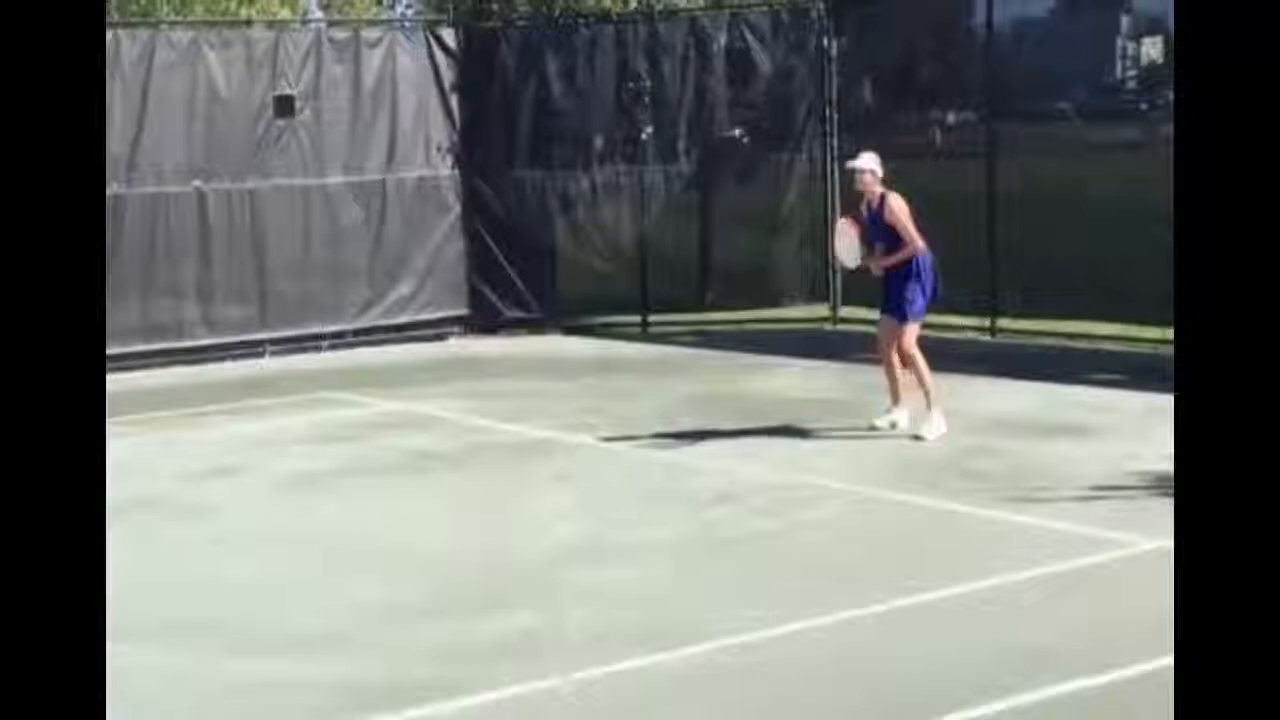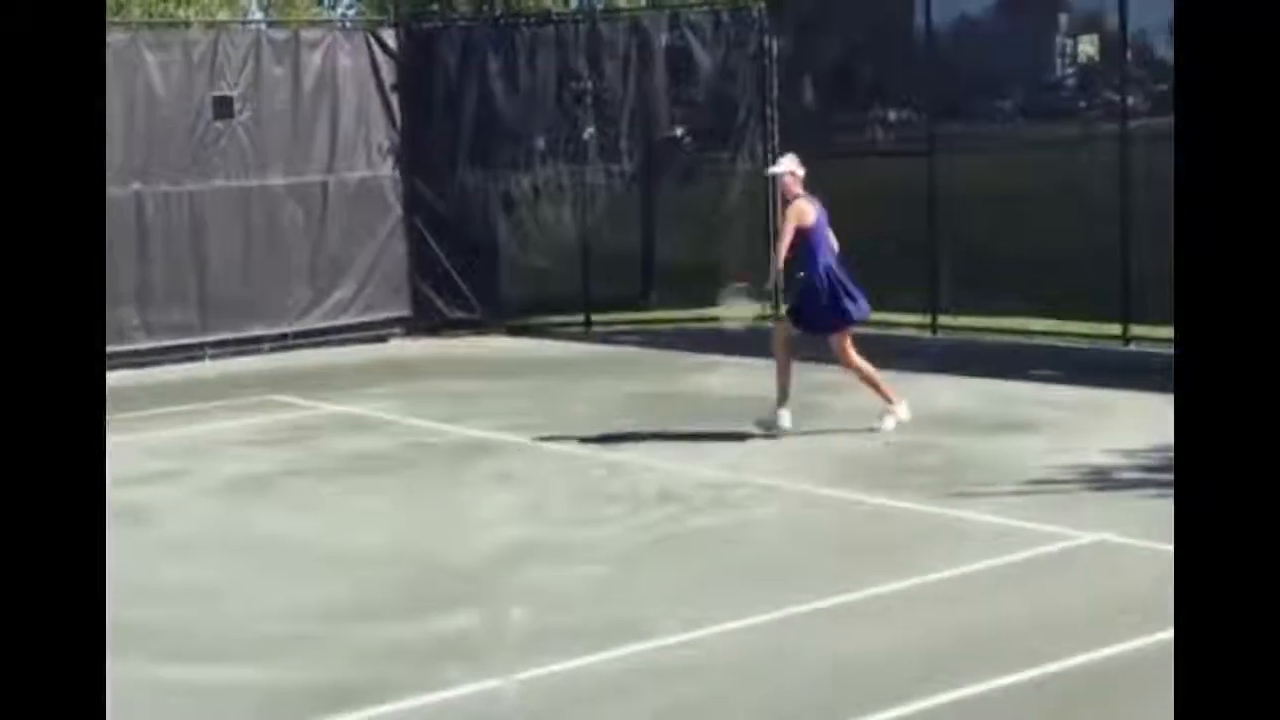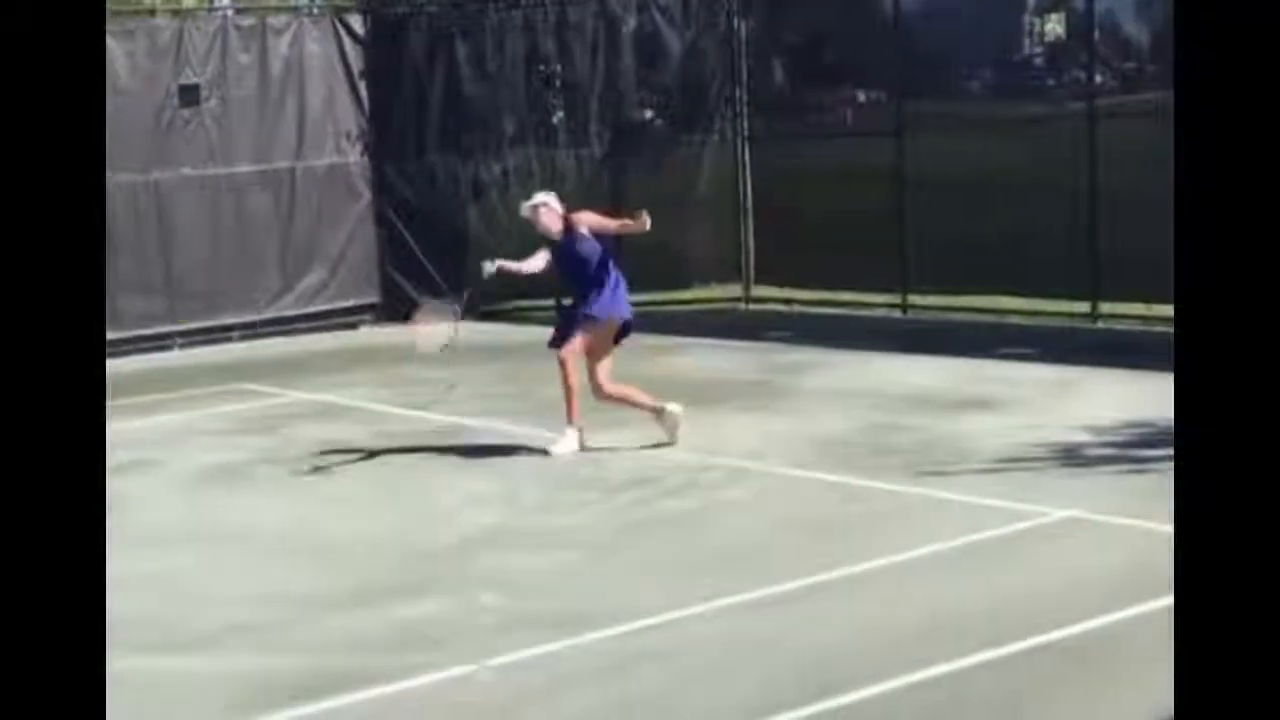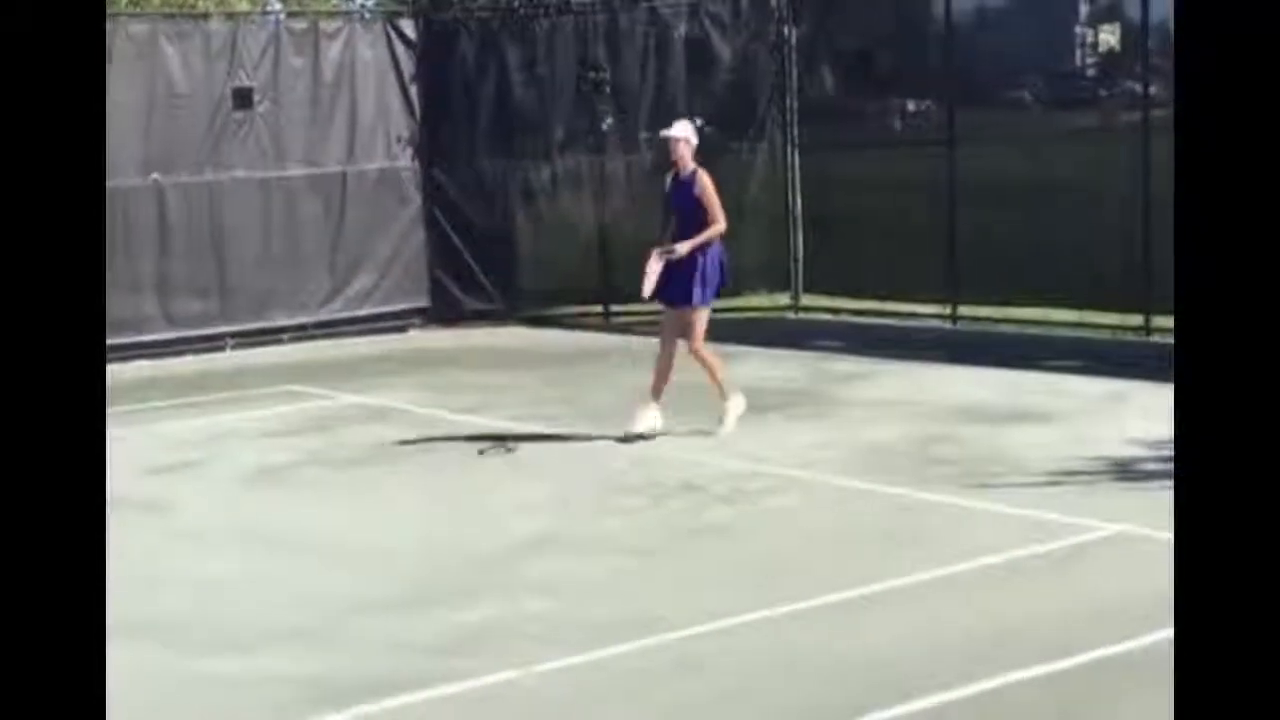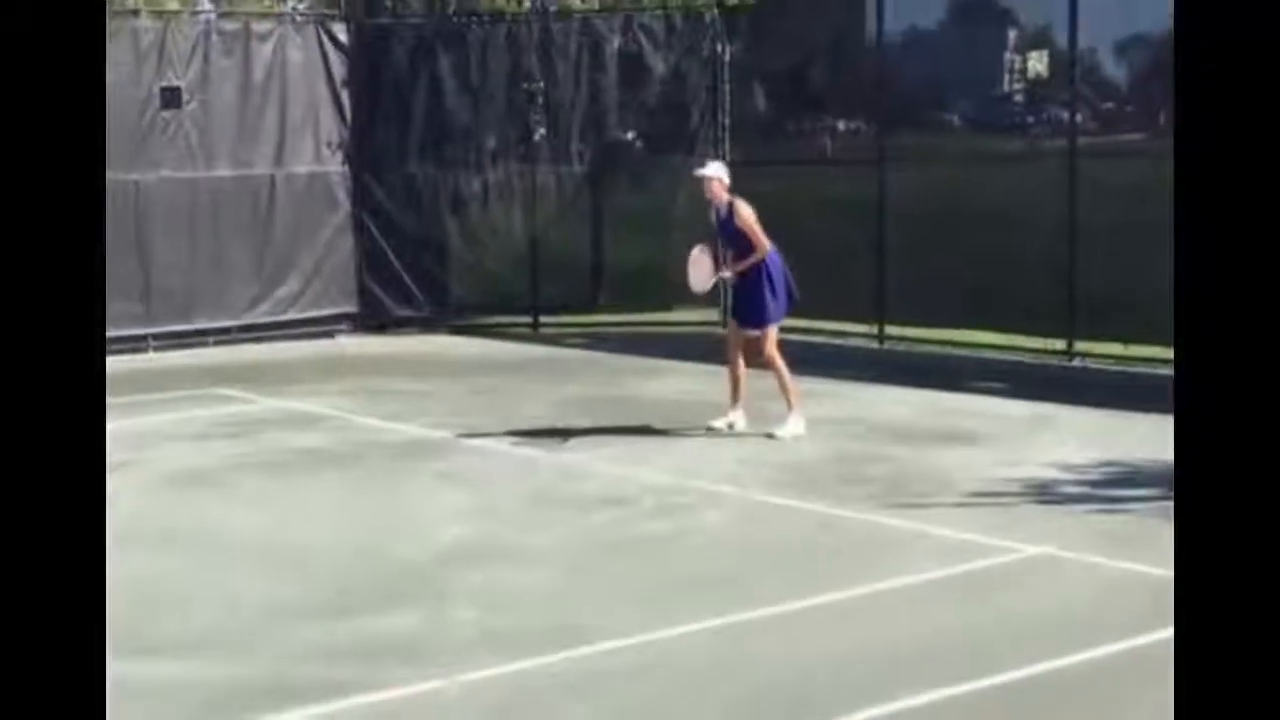
dt=1s
person 1, frame 1
left shoulder: (892, 203)
right shoulder: (865, 207)
left elbow: (917, 245)
left wrist: (885, 261)
right wrist: (874, 260)
left hip: (915, 273)
right hip: (894, 276)
left knee: (906, 344)
right knee: (885, 344)
left ankle: (935, 414)
right ankle: (898, 410)
person 1, frame 2
left shoulder: (794, 208)
right shoulder: (811, 204)
left elbow: (780, 257)
right elbow: (834, 246)
left wrist: (773, 279)
left hip: (823, 284)
right hip: (815, 285)
left knee: (846, 356)
right knee: (779, 337)
left ankle: (896, 406)
right ankle: (782, 412)
person 1, frame 3
left shoulder: (579, 221)
right shoulder: (549, 251)
left elbow: (620, 226)
right elbow: (529, 267)
left wrist: (637, 225)
right wrist: (500, 265)
left hip: (607, 298)
right hip: (587, 308)
left knee: (567, 355)
right knee: (602, 388)
left ankle: (573, 432)
right ankle: (662, 410)
person 1, frame 4
left shoulder: (701, 179)
right shoulder: (671, 178)
left elbow: (720, 224)
left wrist: (689, 245)
right wrist: (667, 242)
left hip: (701, 259)
right hip: (677, 260)
left knee: (695, 342)
right knee: (667, 338)
left ankle: (731, 398)
right ankle: (653, 409)
person 1, frame 5
left shoulder: (739, 209)
right shoulder: (715, 212)
left elbow: (764, 247)
left wrist: (736, 268)
right wrist: (728, 269)
left hip: (765, 277)
right hip: (745, 280)
left knee: (768, 352)
right knee: (733, 347)
left ankle: (795, 417)
right ankle: (736, 413)
